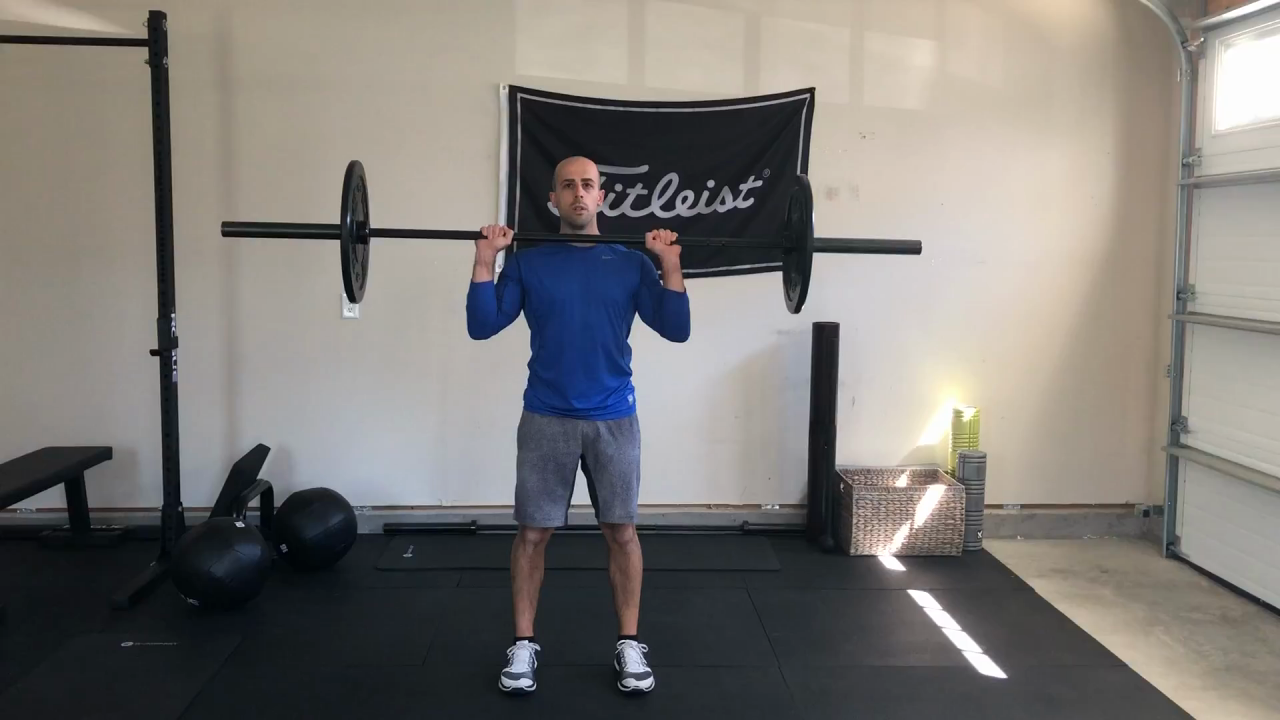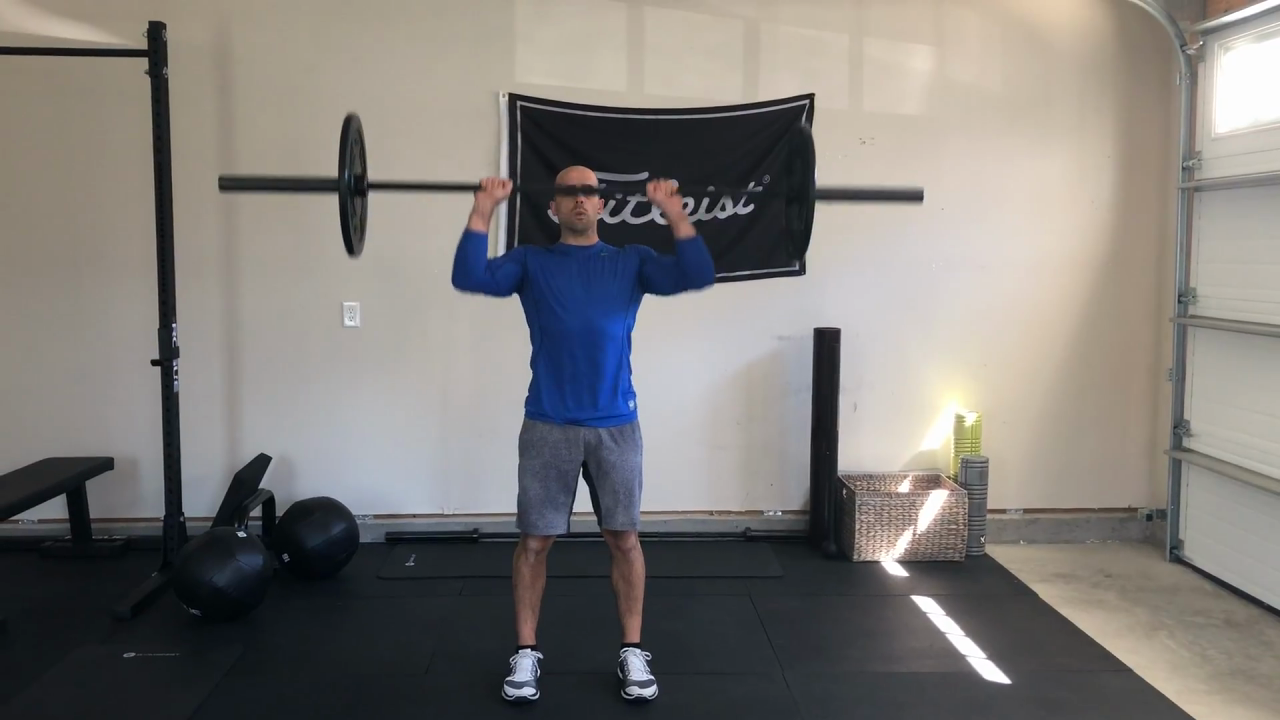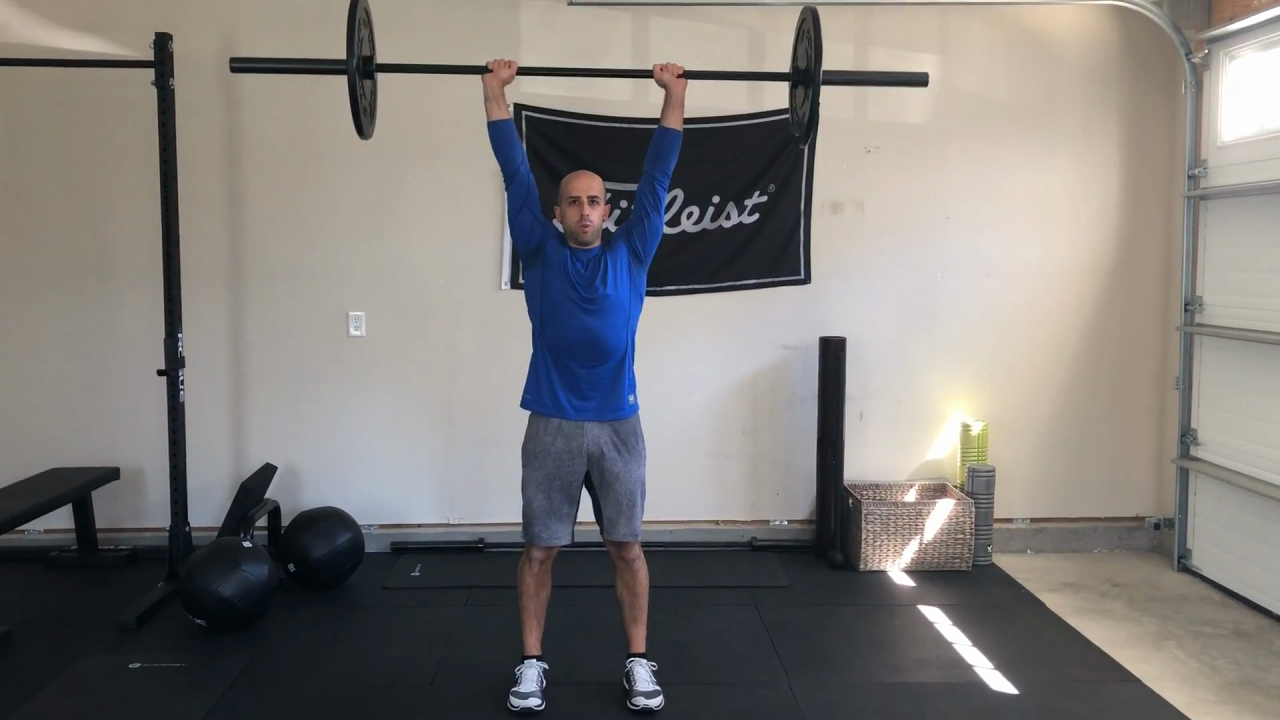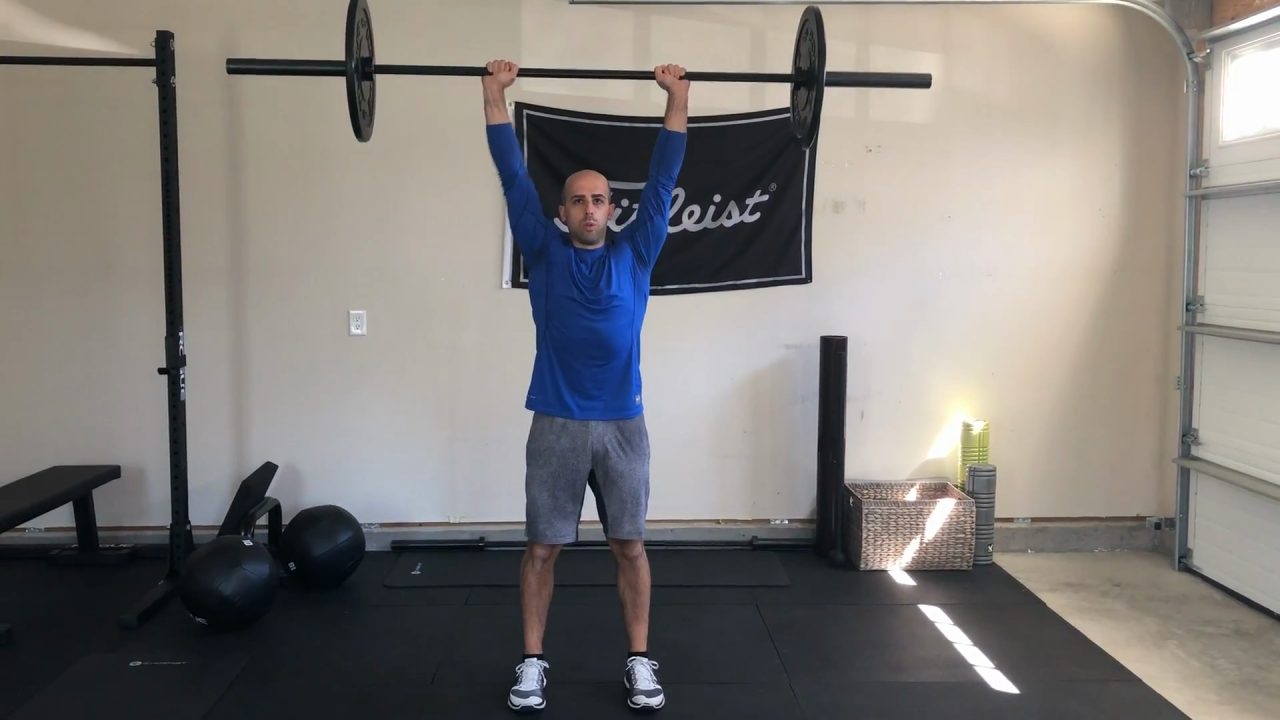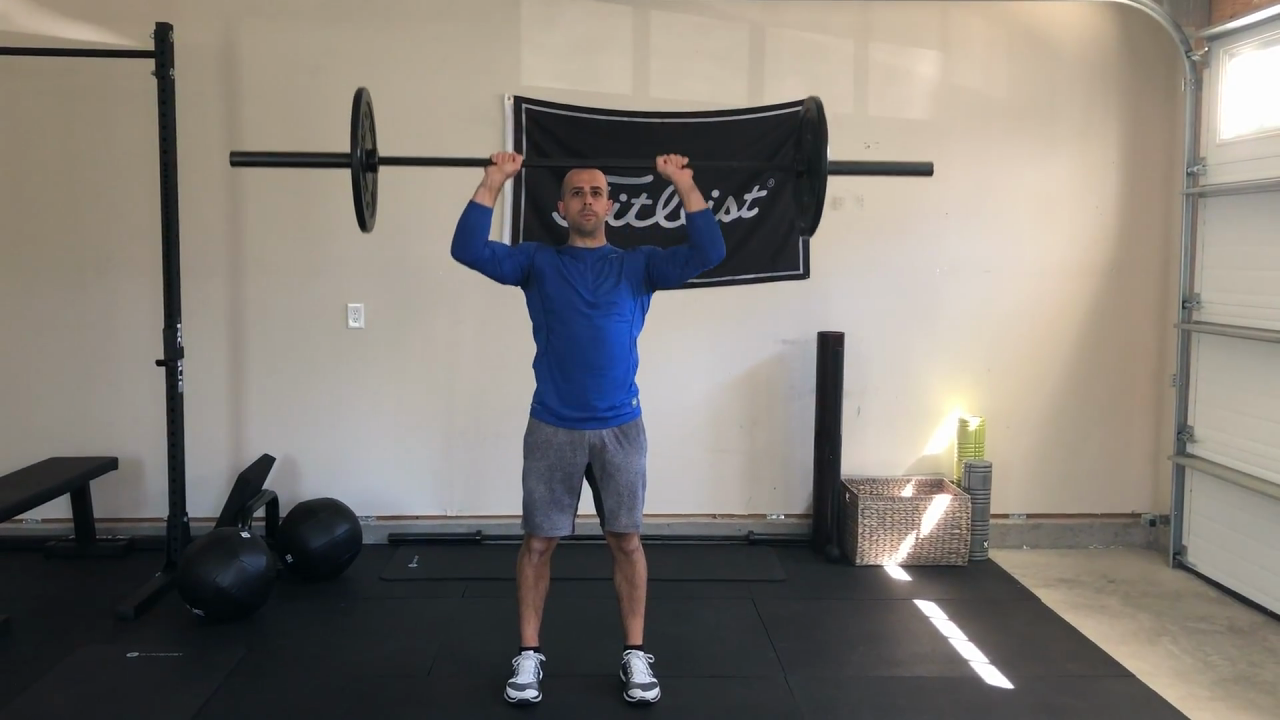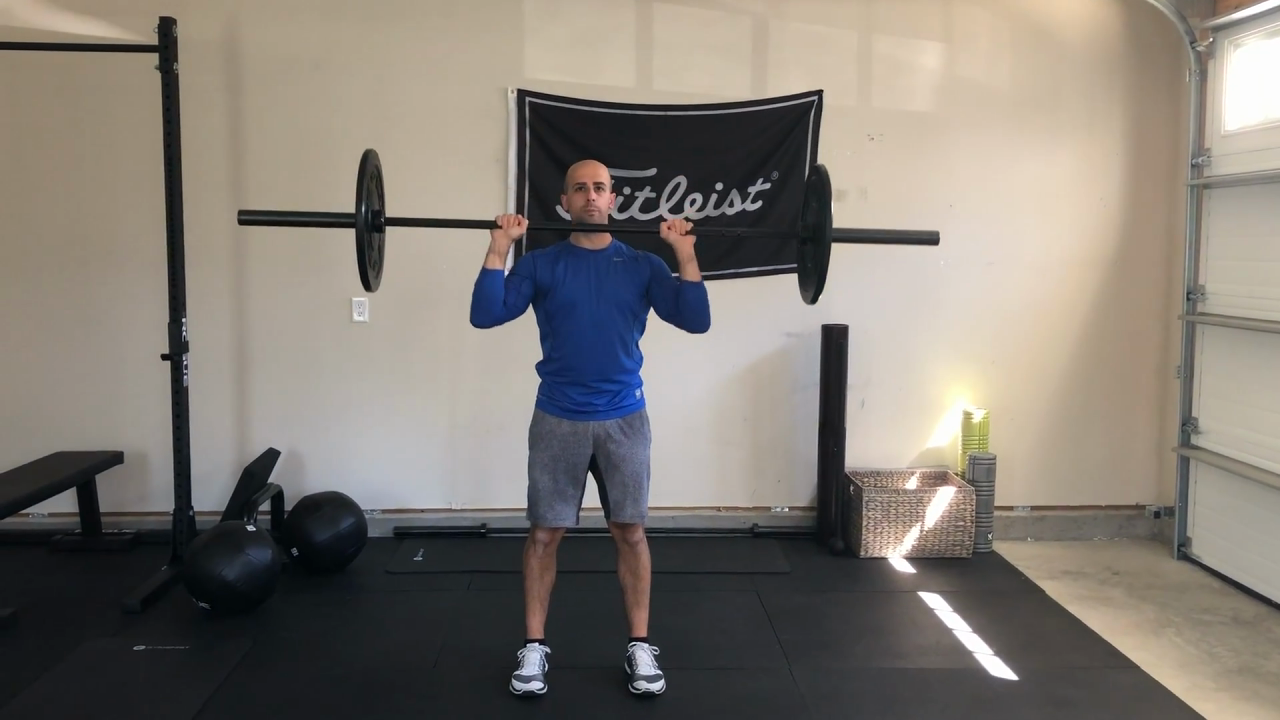
dt=0.7s
person 1, frame 1
left shoulder: (631, 263)
right shoulder: (528, 262)
left elbow: (677, 329)
right elbow: (481, 326)
left wrist: (670, 265)
right wrist: (484, 261)
left hip: (614, 419)
right hip: (545, 418)
left knee: (621, 531)
right knee: (533, 532)
left ankle: (628, 645)
right ankle: (523, 645)
person 1, frame 2
left shoulder: (631, 261)
right shoulder: (530, 261)
left elbow: (699, 275)
right elbow: (468, 276)
left wrist: (674, 212)
right wrist: (482, 211)
left hip: (615, 423)
right hip: (547, 425)
left knee: (623, 537)
right knee: (534, 540)
left ankle: (632, 652)
right ankle: (526, 653)
person 1, frame 3
left shoulder: (632, 252)
right shoulder: (539, 250)
left elbow: (658, 172)
right elbow: (513, 168)
left wrist: (674, 94)
right wrist: (494, 90)
left hip: (618, 427)
right hip: (551, 429)
left knee: (627, 548)
right knee: (538, 551)
left ankle: (638, 663)
right ankle: (531, 664)
person 1, frame 4
left shoulder: (635, 254)
right shoulder: (542, 251)
left elbow: (662, 177)
right elbow: (512, 173)
left wrist: (677, 96)
right wrist: (494, 92)
left hip: (623, 427)
right hip: (556, 428)
left knee: (630, 547)
right knee: (541, 549)
left ankle: (639, 662)
right ankle: (532, 661)
person 1, frame 5
left shoulder: (638, 263)
right shoulder: (537, 260)
left elbow: (708, 253)
right elbow: (468, 250)
left wrist: (684, 185)
right wrist: (492, 181)
left hip: (620, 428)
right hip: (552, 428)
left knee: (625, 541)
right knee: (538, 543)
left ankle: (635, 656)
right ankle: (528, 656)
person 1, frame 6
left shoulder: (643, 265)
right shoulder: (540, 264)
left elbow: (696, 320)
right elbow: (485, 315)
left wrist: (685, 254)
right wrist: (497, 248)
left hip: (624, 418)
right hip: (556, 419)
left knee: (630, 532)
right knee: (543, 534)
left ankle: (639, 646)
right ankle: (534, 647)
